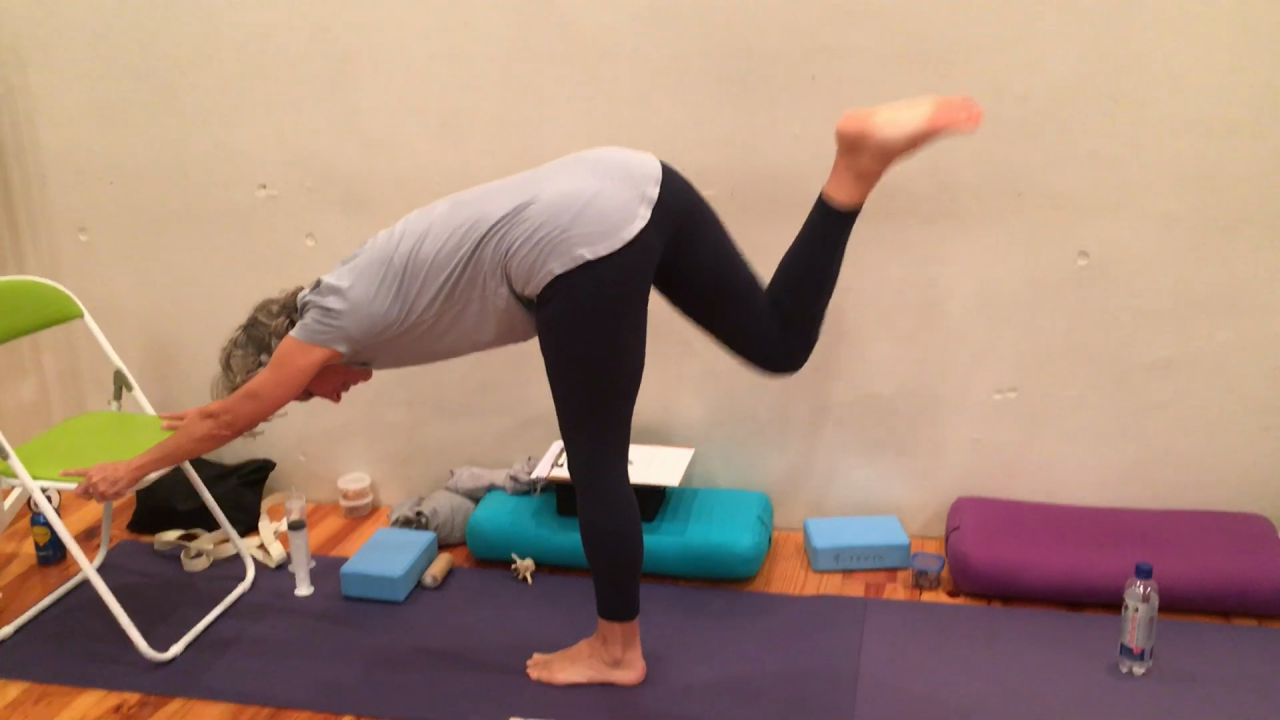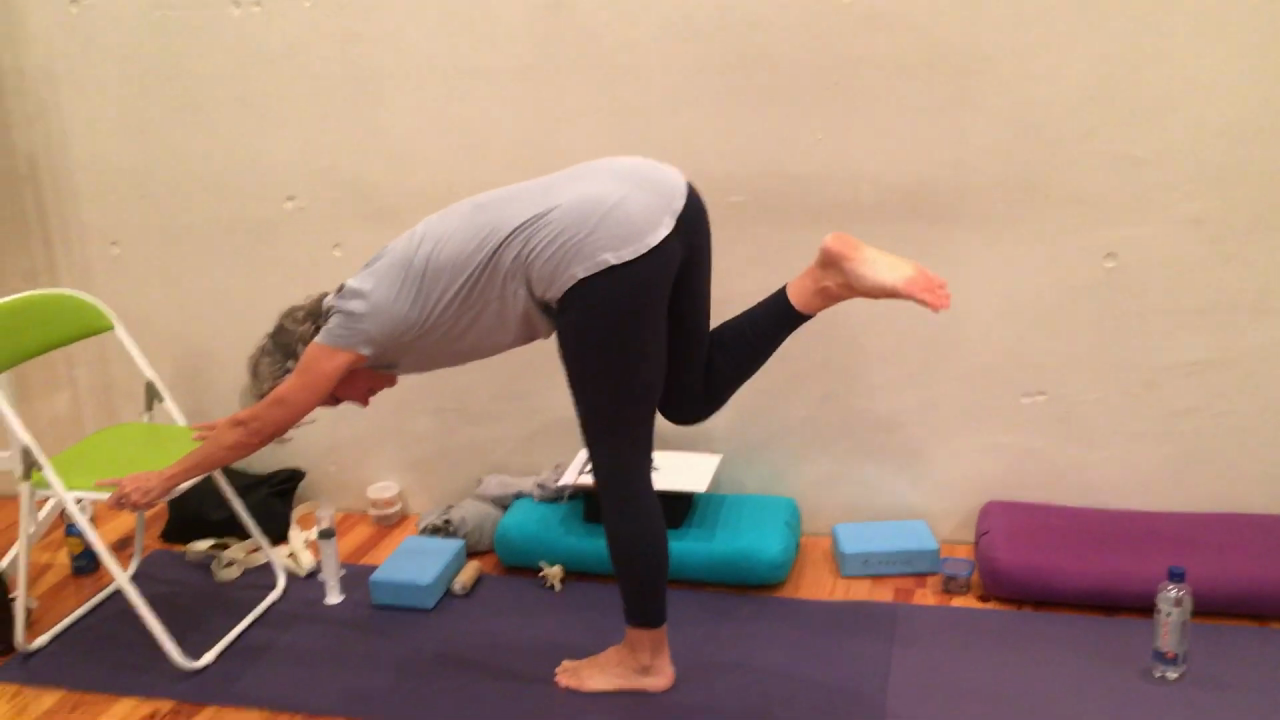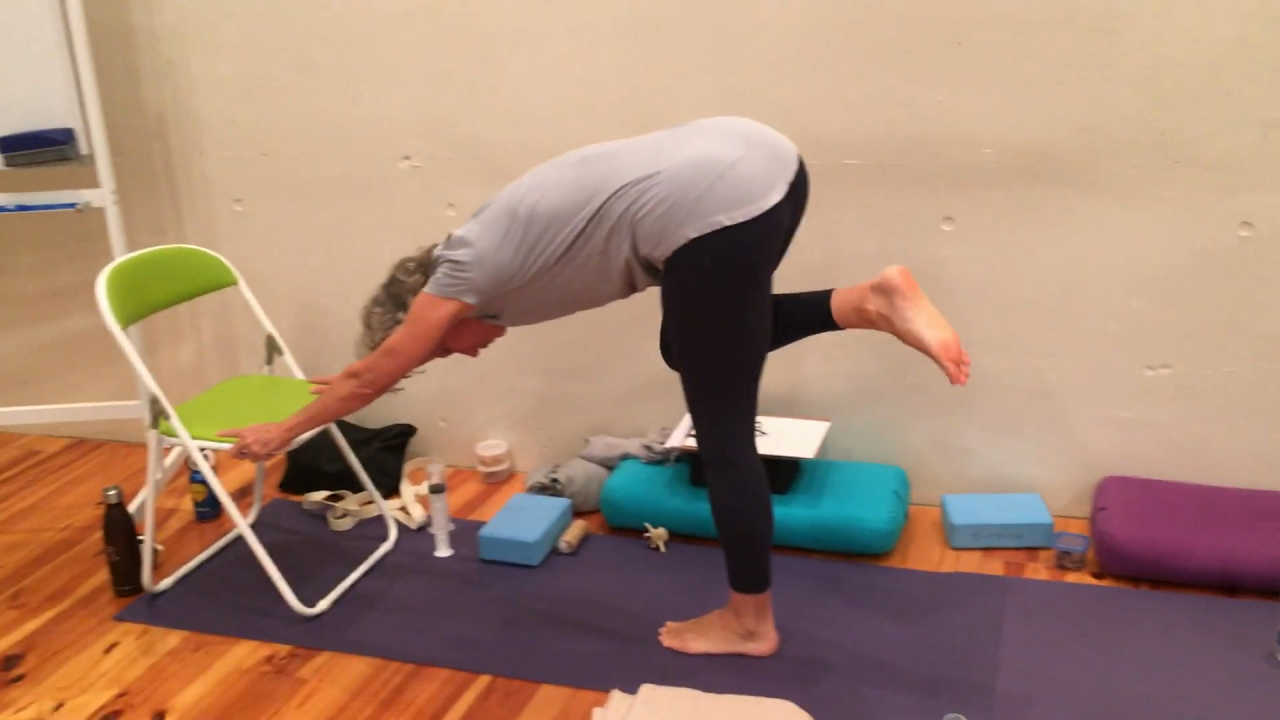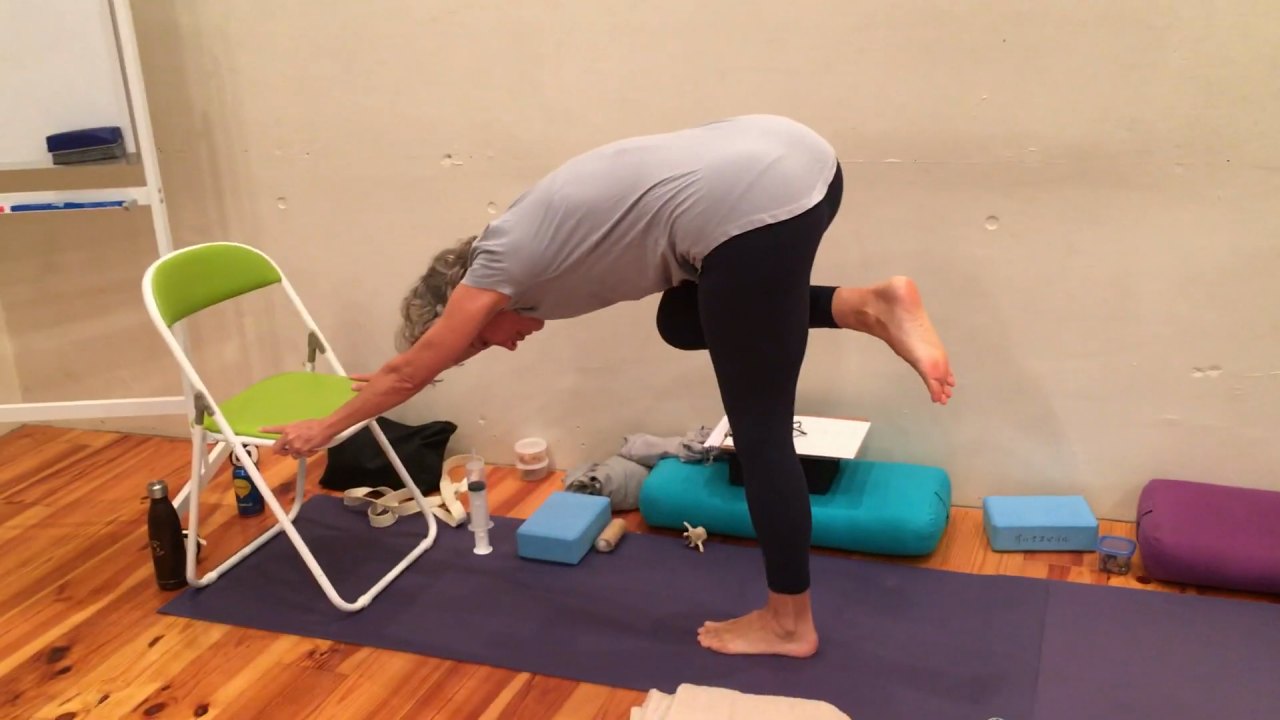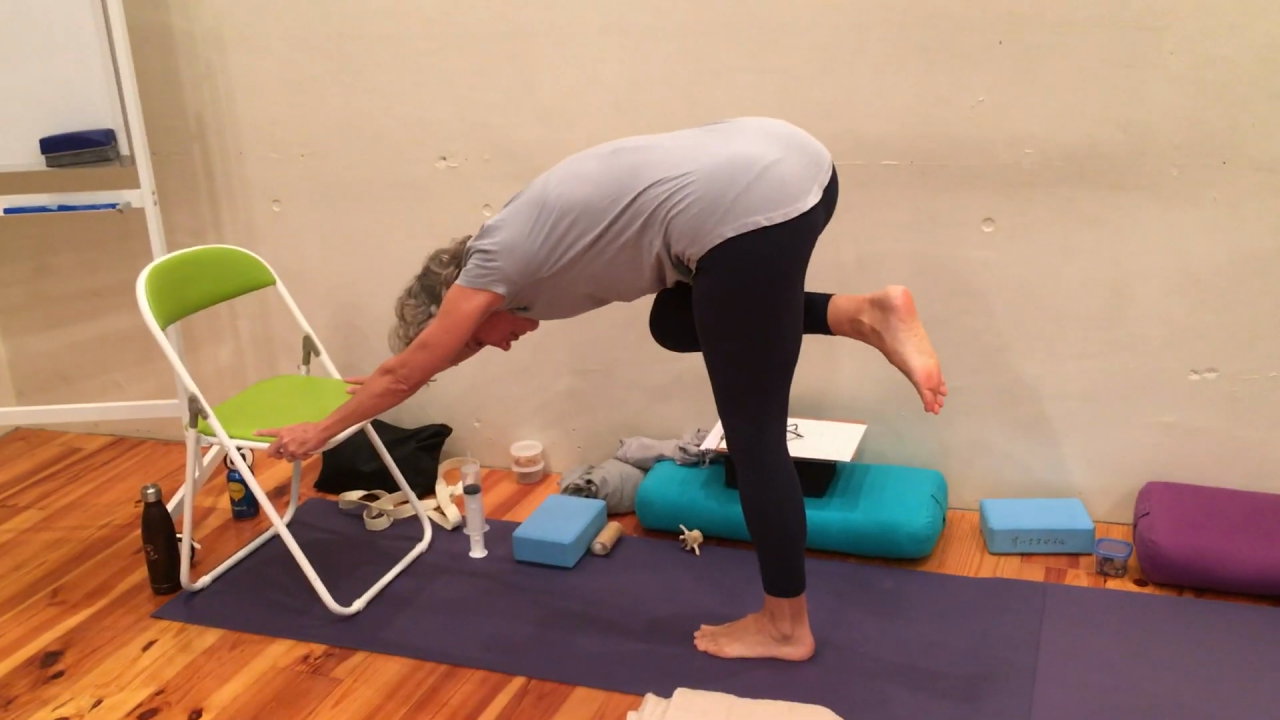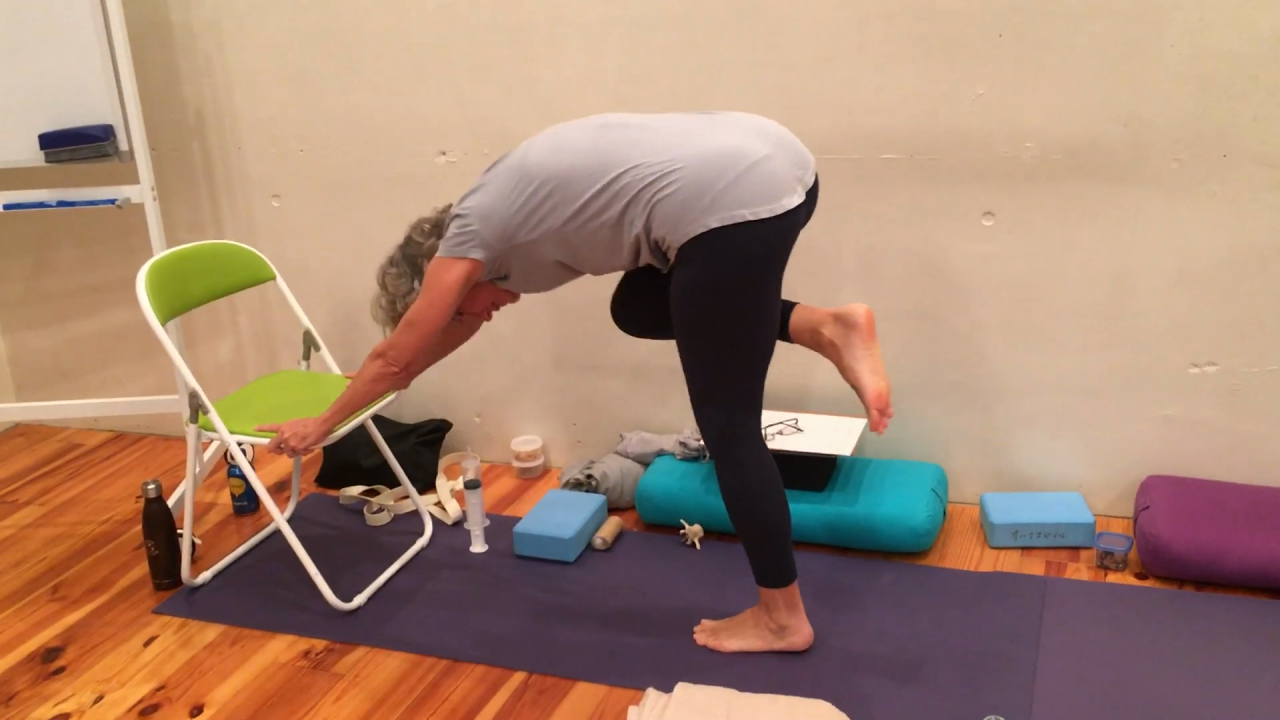
dt=0.4s
person 1, frame 1
left shoulder: (329, 324)
right shoulder: (346, 293)
left elbow: (230, 421)
left wrist: (128, 471)
right wrist: (209, 412)
left hip: (579, 244)
right hip: (626, 183)
left knee: (598, 466)
right knee: (779, 341)
left ankle: (615, 649)
right ankle: (856, 161)
person 1, frame 2
left shoulder: (354, 327)
right shoulder: (374, 298)
left elbow: (261, 427)
left wrist: (162, 480)
right wrist: (241, 424)
left hip: (601, 249)
right hip: (651, 195)
left knee: (621, 470)
right knee: (689, 395)
left ankle: (644, 657)
right ankle: (824, 280)
person 1, frame 3
left shoulder: (461, 277)
right shoulder: (483, 249)
left elbow: (370, 377)
left wrist: (281, 433)
right wrist: (350, 382)
left hip: (710, 208)
right hip: (759, 158)
left knee: (722, 434)
right knee: (691, 350)
left ankle: (748, 622)
right ankle: (868, 302)
person 1, frame 4
left shoulder: (497, 269)
right shoulder: (522, 242)
left elbow: (411, 372)
left wrist: (323, 430)
right wrist: (397, 377)
left hip: (751, 205)
right hip: (793, 156)
left knee: (760, 433)
right knee: (683, 324)
left ankle: (788, 624)
right ankle: (868, 307)
person 1, frame 5
left shoulder: (492, 268)
right shoulder: (517, 243)
left elbow: (404, 372)
left wrist: (318, 432)
right wrist: (387, 382)
left hip: (749, 208)
right hip: (790, 161)
left knee: (752, 435)
right knee: (676, 326)
left ankle: (784, 626)
right ankle: (864, 315)
person 1, frame 6
left shoulder: (469, 237)
right shoulder: (498, 216)
left elbow: (393, 355)
left wrist: (320, 426)
right wrist: (398, 377)
left hip: (730, 202)
right hip: (771, 159)
left knee: (726, 426)
right knee: (639, 312)
left ankle: (781, 618)
right ankle: (822, 328)
